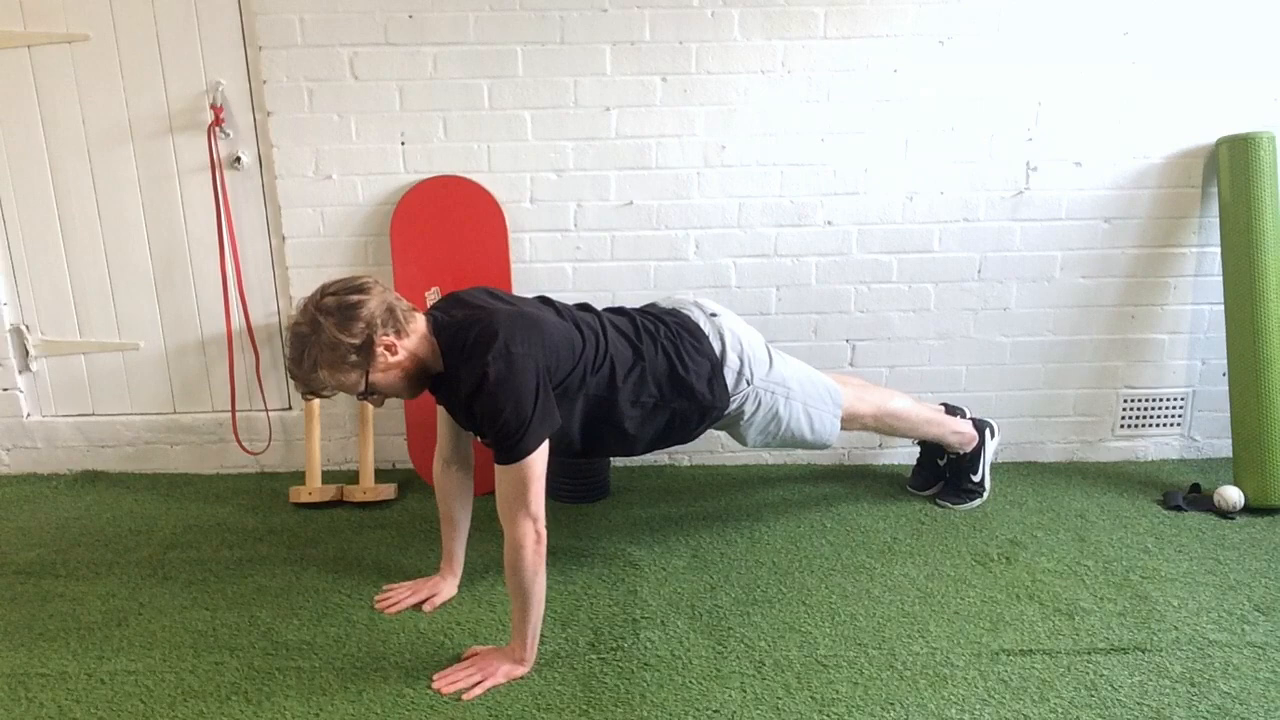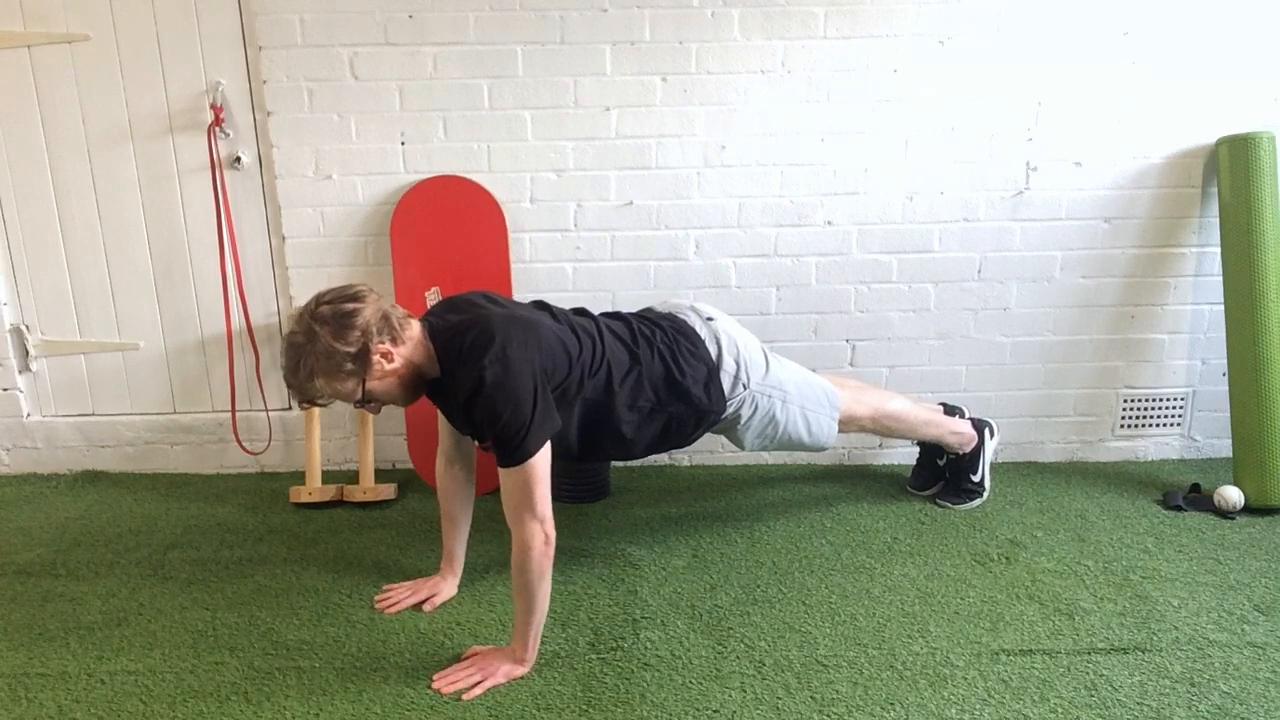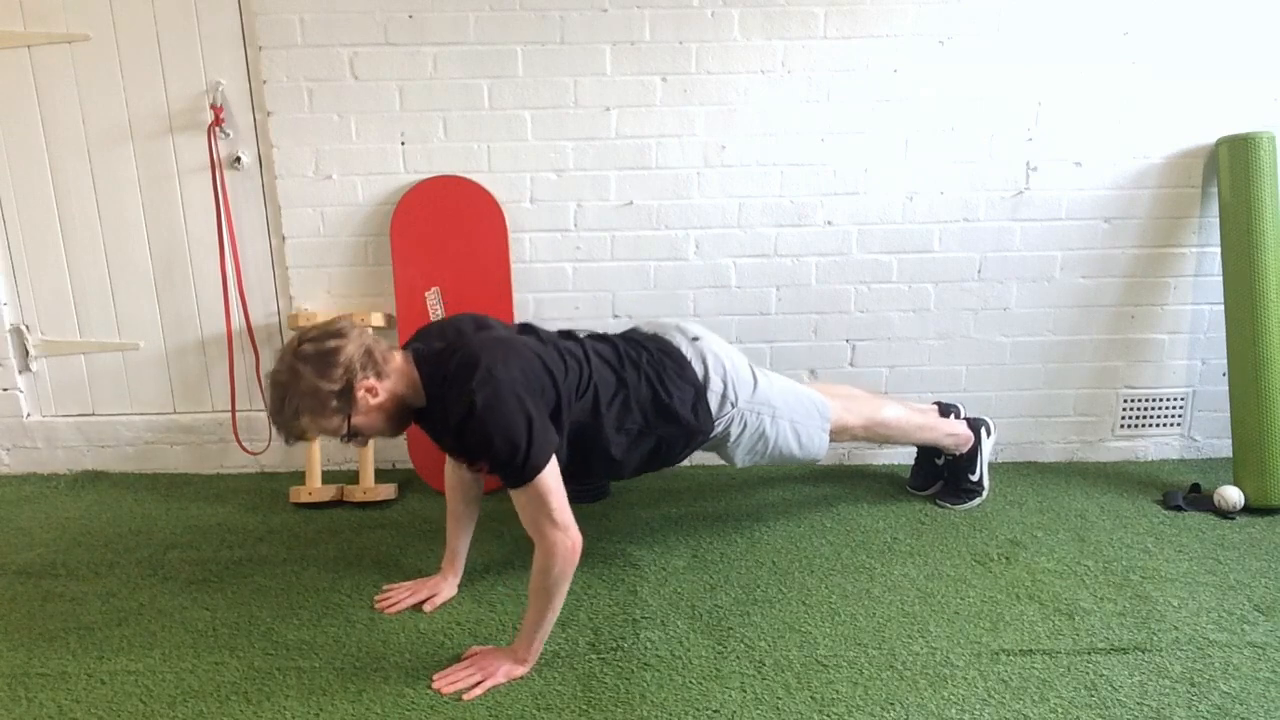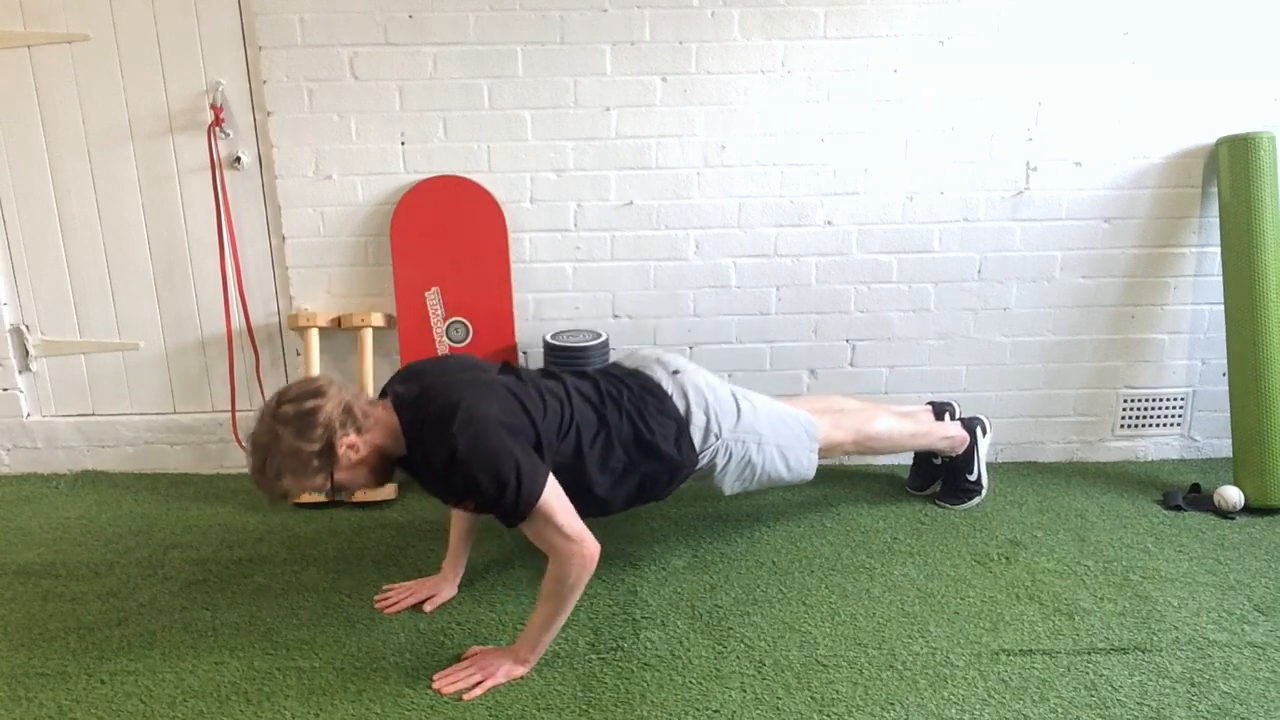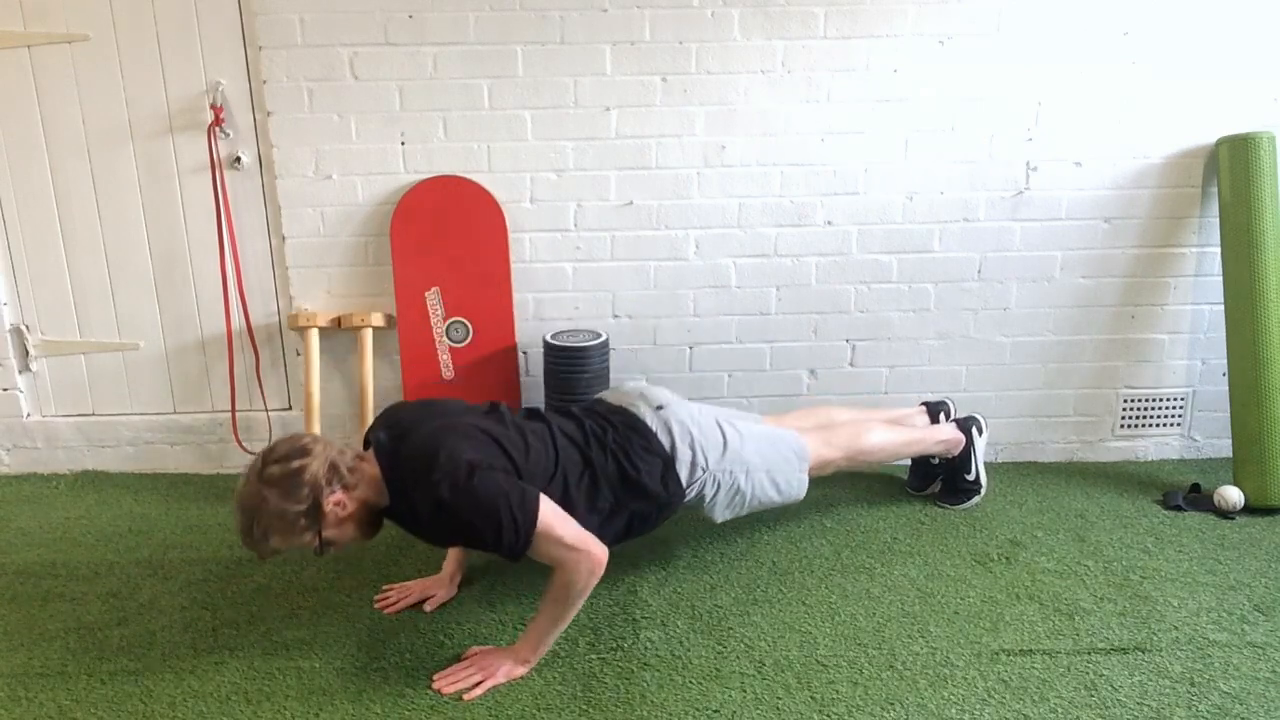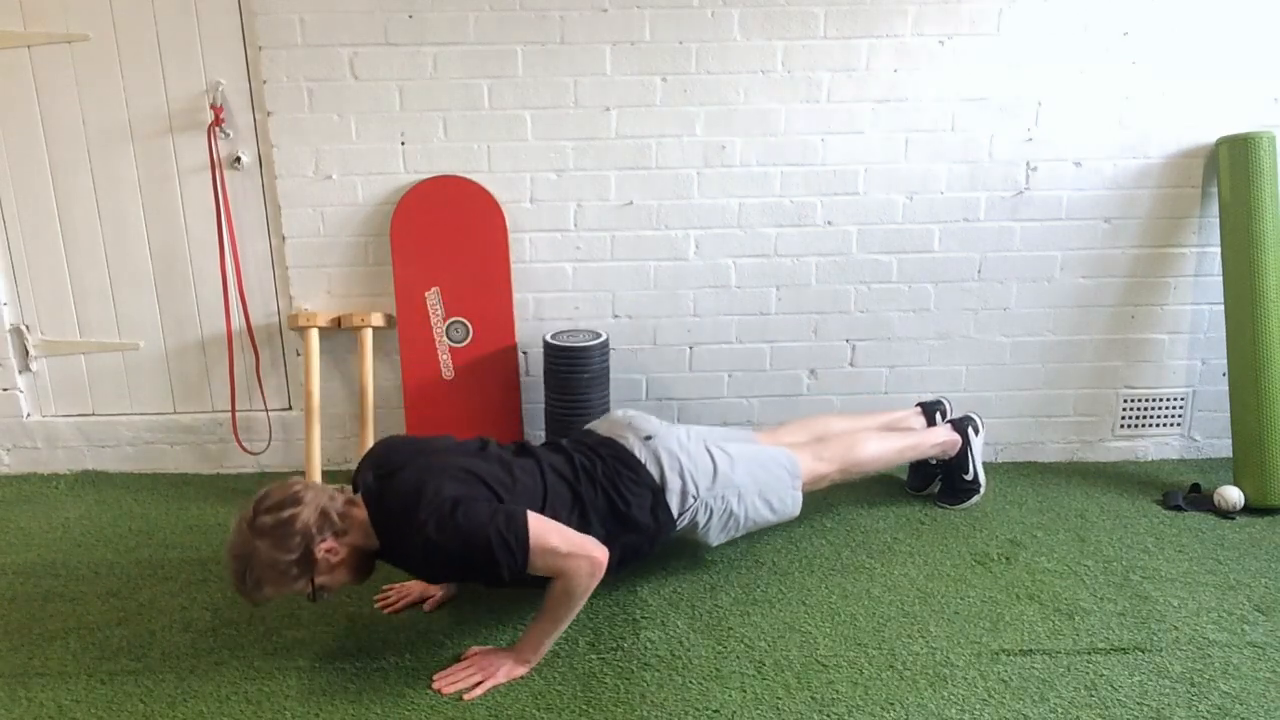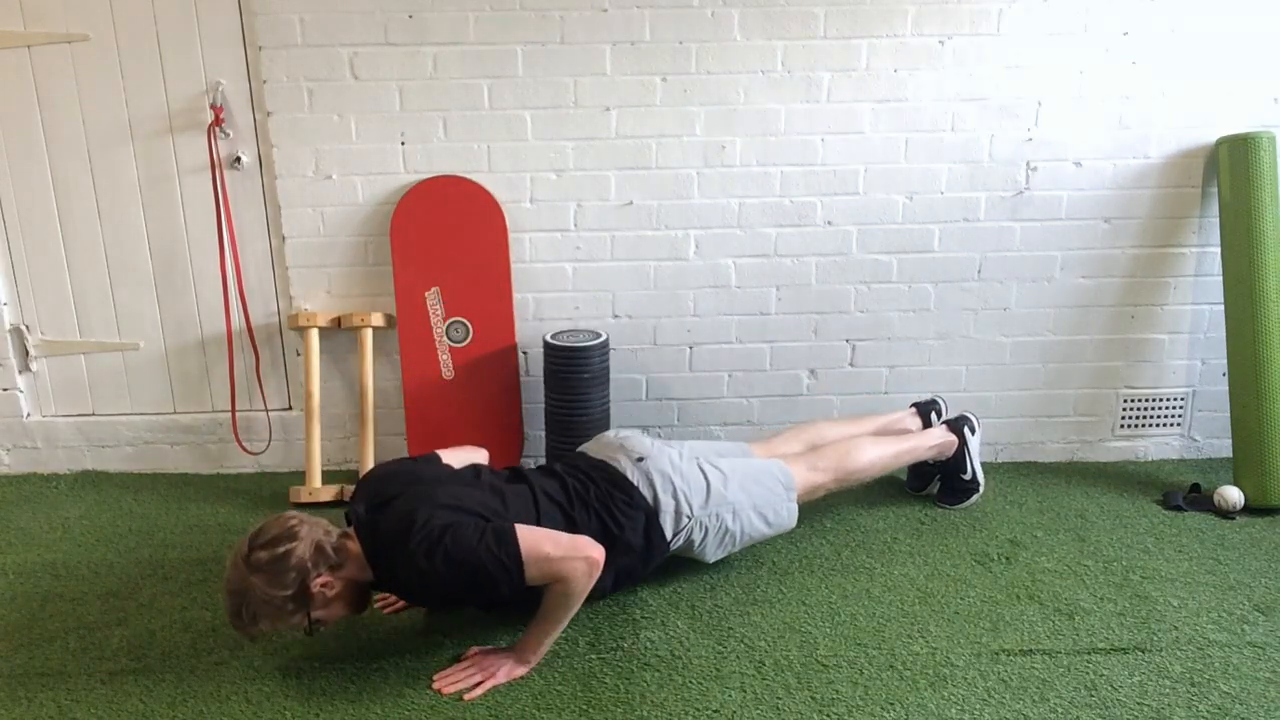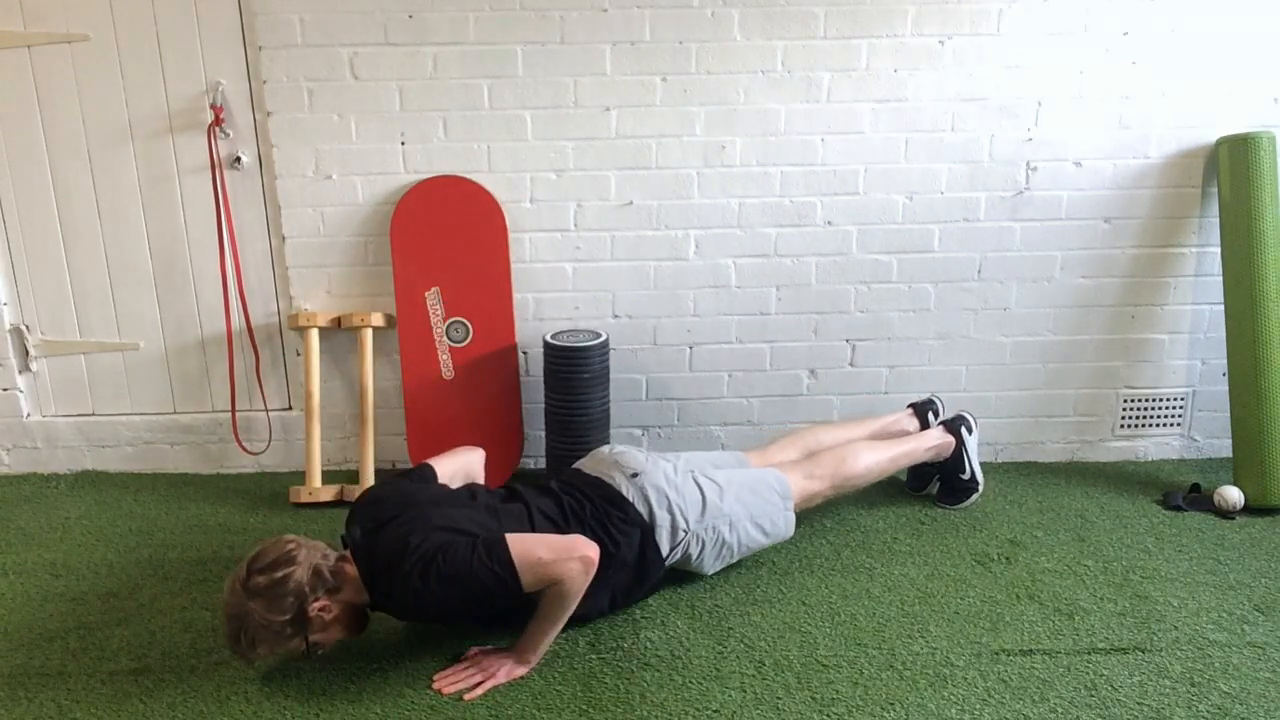
dt=0.3s
person 1, frame 1
left shoulder: (501, 366)
right shoulder: (442, 331)
left elbow: (526, 529)
right elbow: (452, 456)
left wrist: (518, 655)
right wrist: (447, 573)
left hip: (709, 362)
right hip: (671, 337)
left knee: (841, 410)
right knee: (828, 403)
left ankle: (966, 436)
right ankle: (946, 422)
person 1, frame 2
left shoulder: (498, 370)
right shoulder: (438, 336)
left elbow: (534, 531)
right elbow: (455, 458)
left wrist: (519, 655)
right wrist: (448, 573)
left hip: (707, 368)
right hip: (670, 340)
left knee: (841, 413)
right knee: (828, 405)
left ankle: (965, 437)
right ankle: (943, 422)
person 1, frame 3
left shoulder: (488, 396)
right shoulder: (425, 360)
left elbow: (560, 541)
right elbow: (465, 460)
left wrist: (519, 657)
right wrist: (448, 573)
left hip: (693, 385)
right hip: (657, 358)
left knee: (835, 422)
right knee: (812, 411)
left ankle: (962, 436)
right ankle: (937, 417)
person 1, frame 4
left shoulder: (466, 437)
right shoulder: (406, 400)
left elbow: (578, 550)
left wrist: (519, 657)
right wrist: (449, 575)
left hip: (680, 421)
right hip: (641, 386)
left knee: (827, 437)
right knee: (799, 422)
left ankle: (957, 438)
right ankle: (931, 415)
person 1, frame 5
left shoulder: (443, 486)
right shoulder: (390, 437)
left elbow: (585, 555)
left wrist: (520, 657)
right wrist: (451, 571)
left hip: (665, 455)
right hip: (625, 418)
left knee: (820, 451)
right knee: (784, 433)
left ankle: (954, 440)
right ankle: (925, 415)
person 1, frame 6
left shoulder: (429, 523)
right shoulder: (379, 472)
left elbow: (586, 559)
left wrist: (521, 657)
right wrist: (446, 574)
left hip: (656, 484)
right hip: (617, 445)
left knee: (813, 467)
right knee: (779, 448)
left ankle: (949, 440)
right ankle: (922, 418)
person 1, frame 7
left shoulder: (421, 553)
right shoulder: (376, 497)
left elbow: (584, 558)
left wrist: (522, 656)
left hip: (650, 505)
right hip: (613, 464)
left knee: (808, 477)
right knee: (772, 455)
left ankle: (947, 440)
right ankle: (917, 417)
person 1, frame 8
left shoulder: (418, 573)
right shoulder: (376, 514)
left elbow: (576, 559)
right elbow: (469, 456)
left wrist: (521, 657)
left hip: (650, 521)
right hip: (611, 476)
left knee: (804, 483)
right knee: (770, 464)
left ankle: (943, 441)
right ankle: (915, 418)
